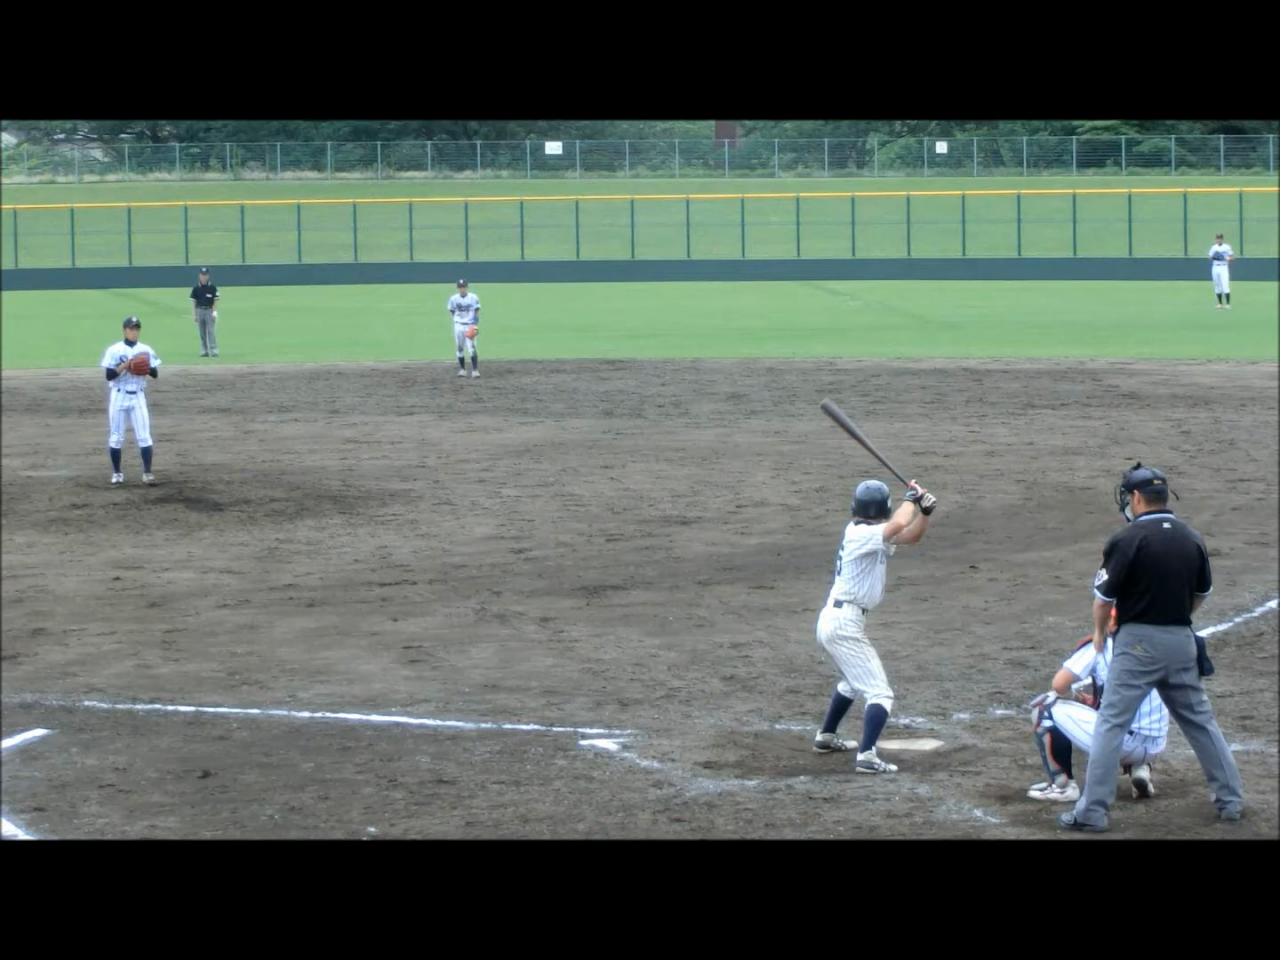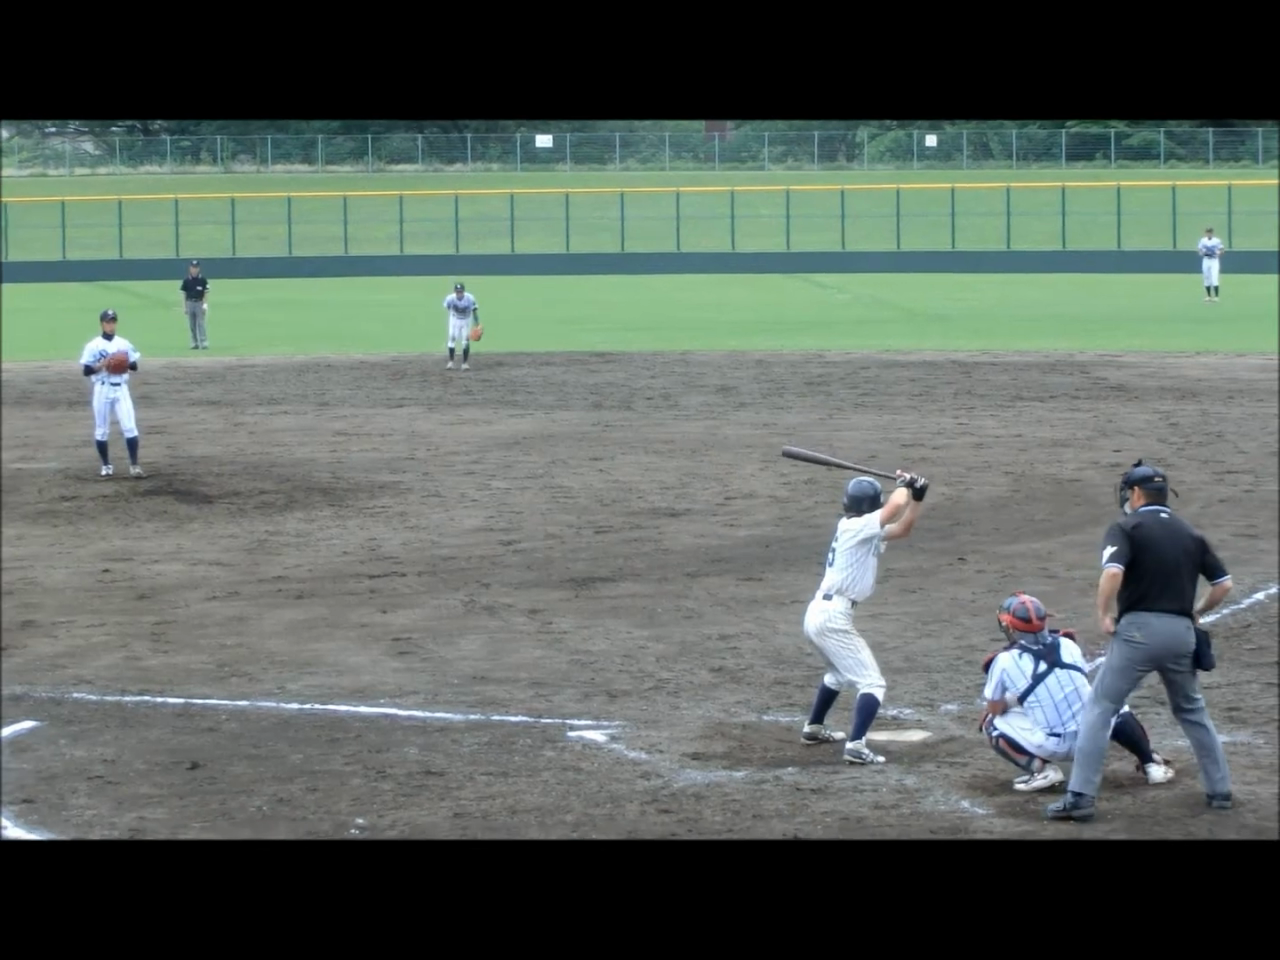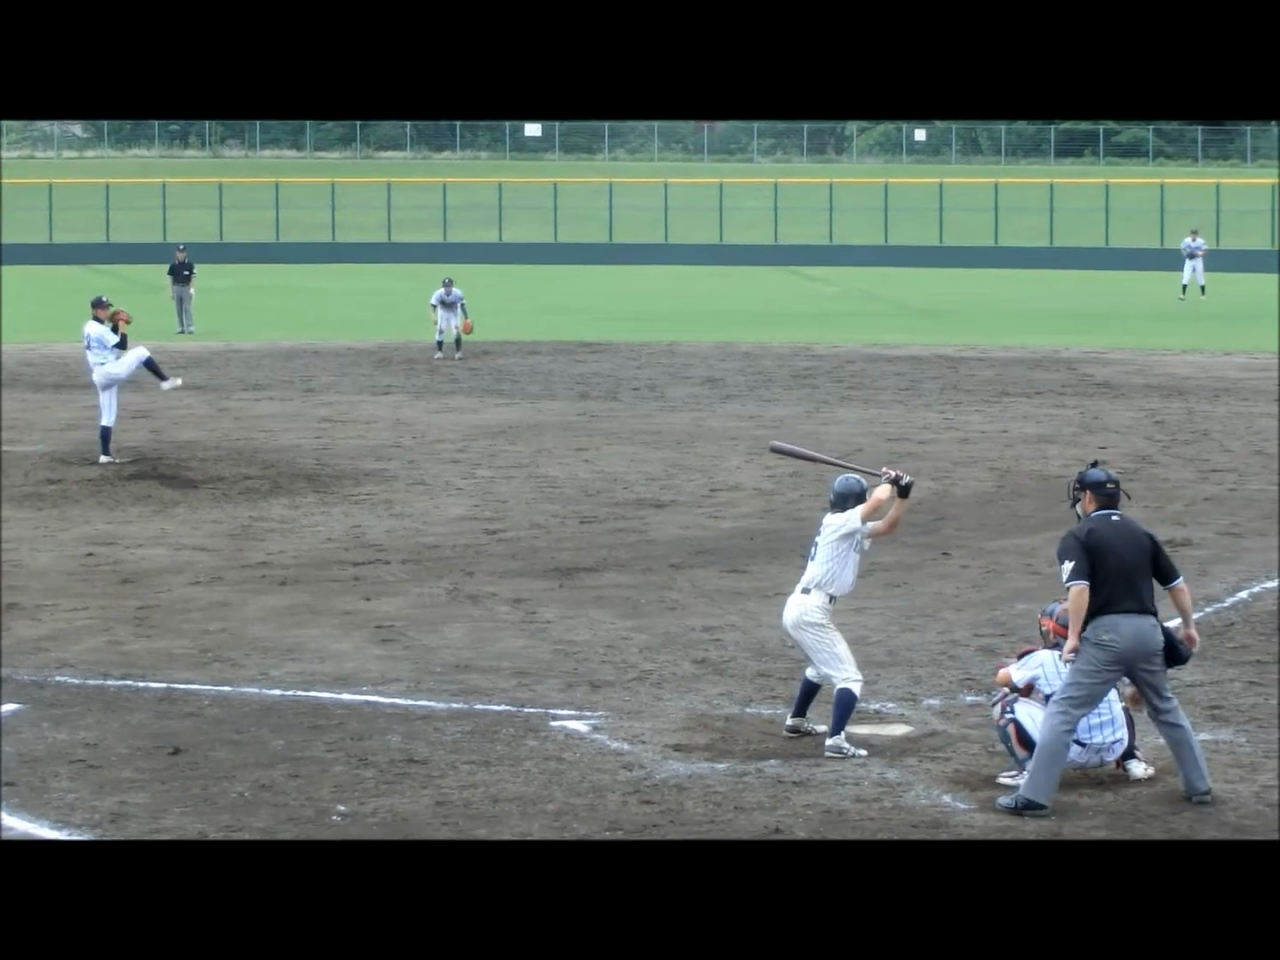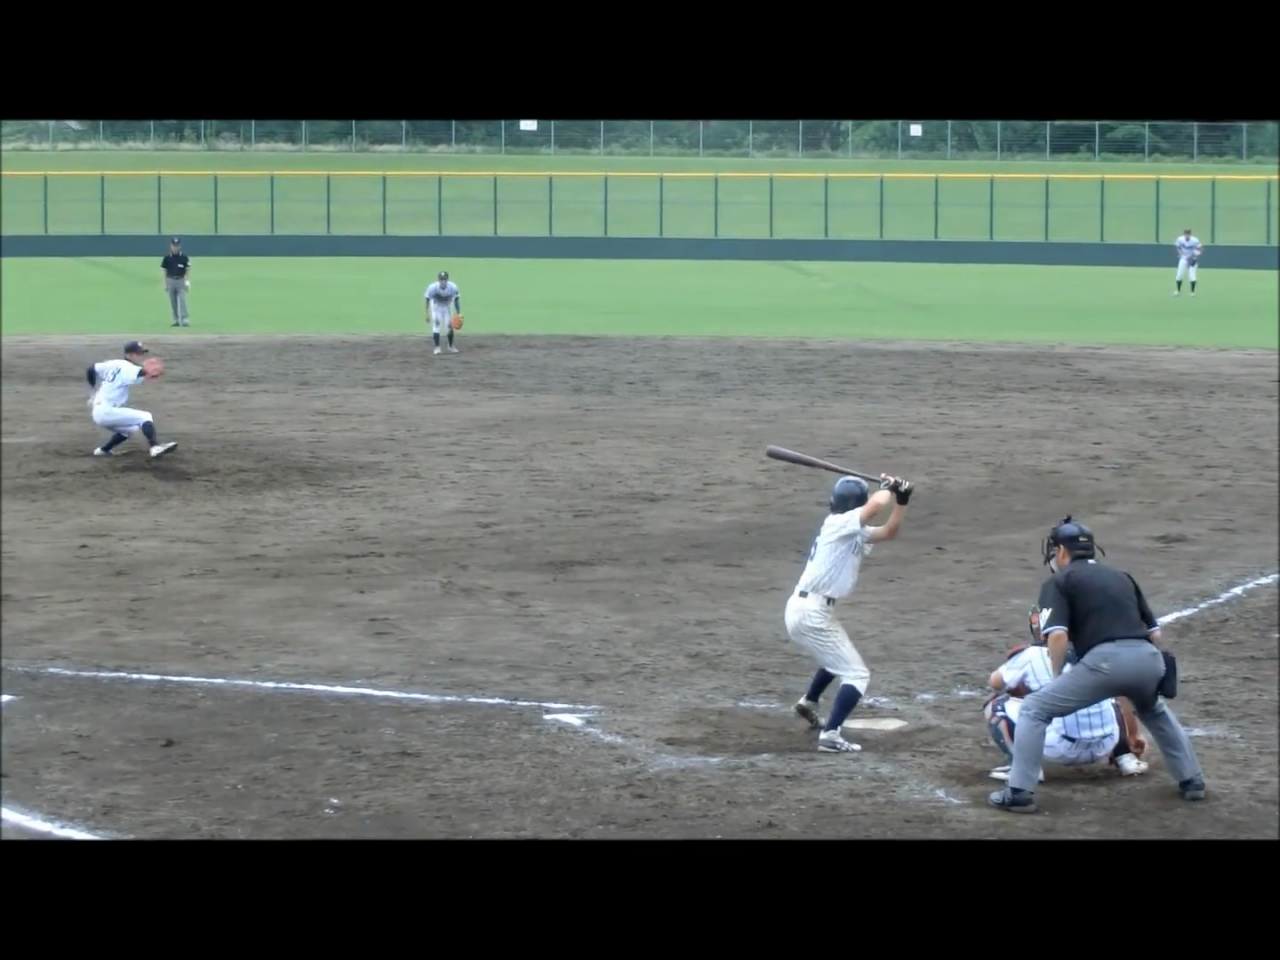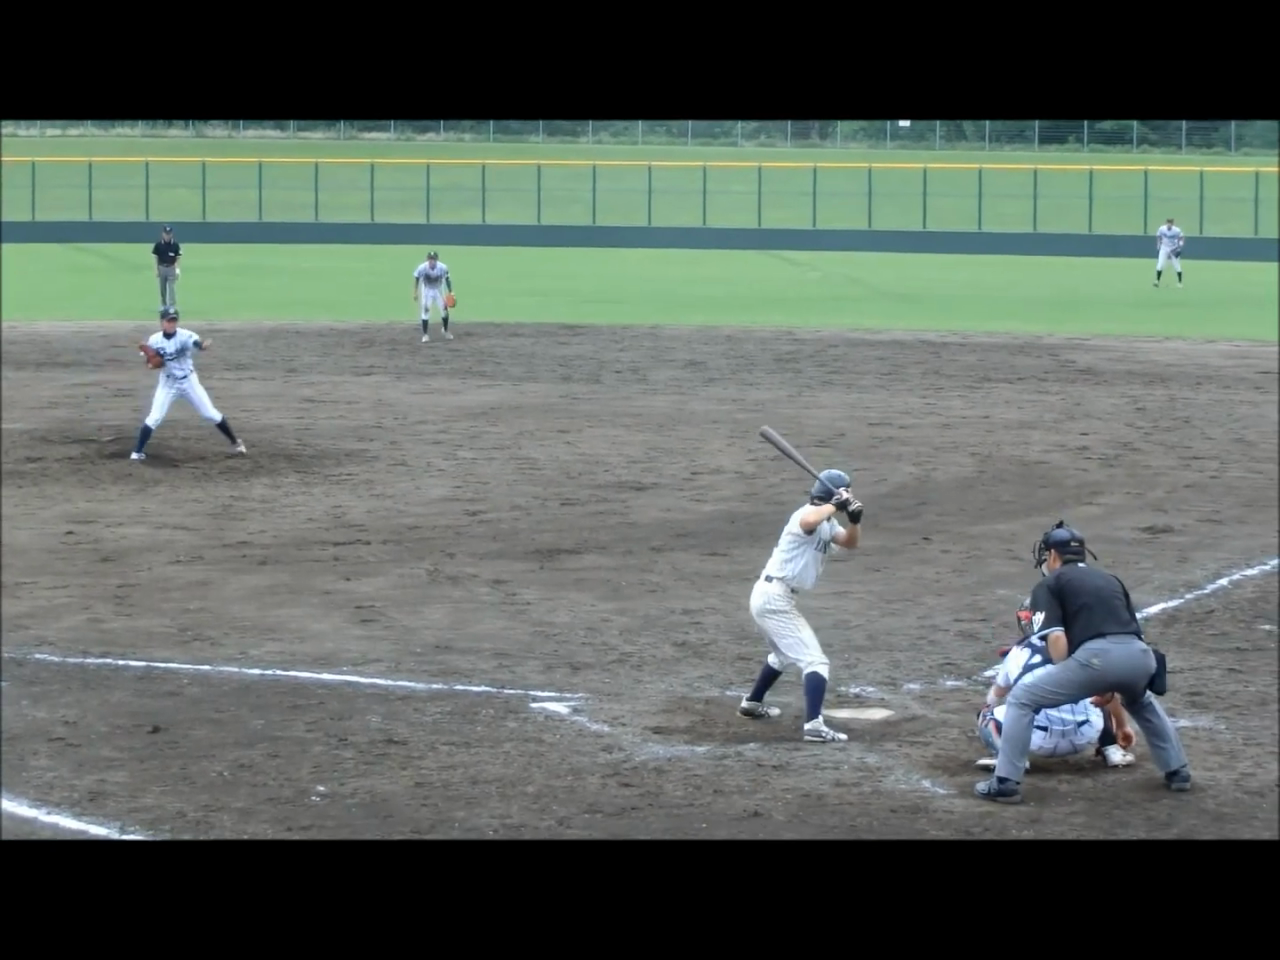
dt=1s
person 1, frame 1
left shoulder: (1126, 540)
right shoulder: (1192, 539)
left elbow: (1104, 599)
right elbow: (1200, 597)
left wrist: (1099, 635)
left hip: (1138, 642)
right hip: (1182, 641)
left knee: (1111, 724)
right knee: (1200, 721)
left ankle: (1092, 812)
right ankle: (1230, 800)
person 1, frame 2
left shoulder: (1126, 528)
right shoulder: (1191, 534)
left elbow: (1112, 572)
right elbow: (1224, 584)
left wrist: (1103, 615)
left hip: (1138, 630)
right hip: (1181, 632)
left knee: (1100, 708)
right knee: (1192, 712)
left ankle: (1081, 795)
right ankle: (1220, 789)
person 1, frame 3
left shoulder: (1078, 536)
right shoulder: (1143, 534)
left elbow: (1078, 590)
right elbow: (1177, 586)
left wrist: (1073, 636)
right wrist: (1188, 626)
left hip: (1106, 634)
right hip: (1148, 632)
left knee: (1063, 711)
right knee: (1166, 710)
left ankle: (1034, 796)
right ankle: (1199, 785)
person 1, frame 4
left shoulder: (1057, 582)
right shoulder: (1121, 576)
left elbow: (1058, 635)
left wrist: (1057, 673)
left hip: (1105, 660)
right hip: (1149, 659)
left knee: (1034, 709)
right knee: (1154, 711)
left ankle: (1019, 792)
right ankle: (1192, 780)
person 1, frame 5
left shoulder: (1048, 584)
right shoulder: (1110, 580)
left elbow: (1056, 637)
left wrist: (1067, 682)
right wrist: (1110, 685)
left hip: (1097, 656)
right hip: (1140, 656)
left knee: (1021, 699)
right knee: (1141, 703)
left ankle: (1005, 783)
right ankle: (1178, 771)
person 2, frame 1
left shoulder: (866, 533)
right shoulder: (861, 535)
left elbow: (911, 536)
right elbow: (899, 524)
left wrist: (924, 511)
right wrist: (911, 498)
left hip: (834, 620)
right hip: (844, 623)
left knee: (853, 681)
right knee: (880, 692)
left ankle: (826, 736)
right ankle: (867, 756)
person 2, frame 2
left shoulder: (855, 528)
right shoulder: (858, 527)
left elbow: (901, 529)
right elbow: (896, 505)
left wrist: (917, 496)
right wrist: (903, 484)
left hip: (819, 614)
right hip: (833, 617)
left knee: (840, 673)
right knee: (872, 682)
left ankle: (813, 728)
right ankle: (856, 745)
person 2, frame 3
left shoulder: (853, 529)
right shoulder: (840, 522)
left elbow: (887, 526)
right elbow: (877, 501)
left wrist: (902, 495)
right wrist: (888, 481)
left hip: (801, 607)
right hip: (811, 611)
left knee: (822, 667)
right knee: (849, 677)
left ankle: (796, 721)
right ankle: (836, 740)
person 2, frame 4
left shoulder: (854, 530)
right shoulder: (839, 524)
left elbow: (888, 532)
right elbow: (876, 504)
left wrist: (901, 500)
right wrist: (888, 487)
left hip: (809, 609)
right hip: (811, 614)
left knee: (839, 656)
right knee: (856, 674)
left ankle: (809, 703)
right ankle: (830, 735)
person 2, frame 5
left shoulder: (826, 520)
right shoulder: (807, 514)
left elbow: (850, 543)
right elbow: (808, 521)
left wrist: (854, 520)
right wrist: (835, 505)
left hip: (771, 596)
right hip: (774, 598)
left knee: (784, 654)
right knee: (815, 660)
left ankle: (752, 702)
right ankle: (814, 724)
